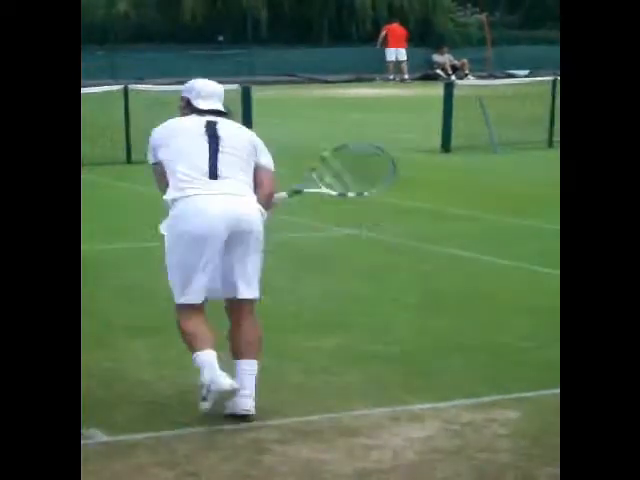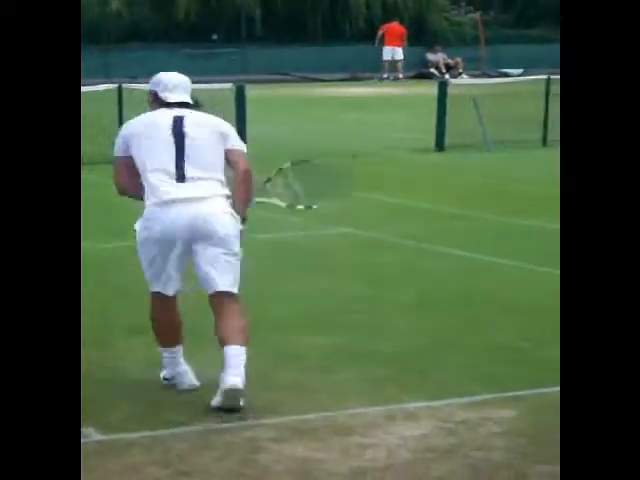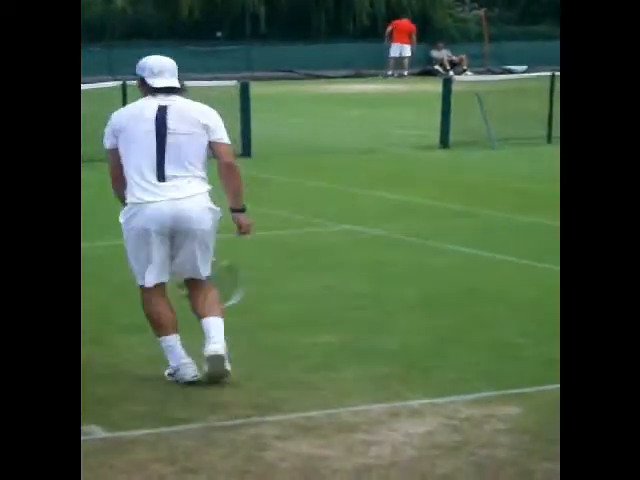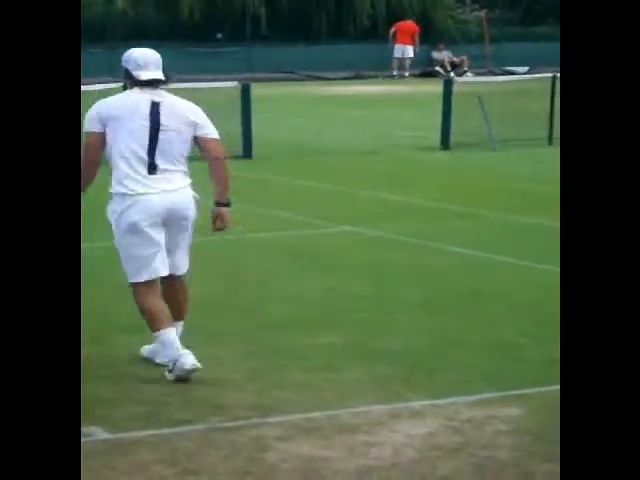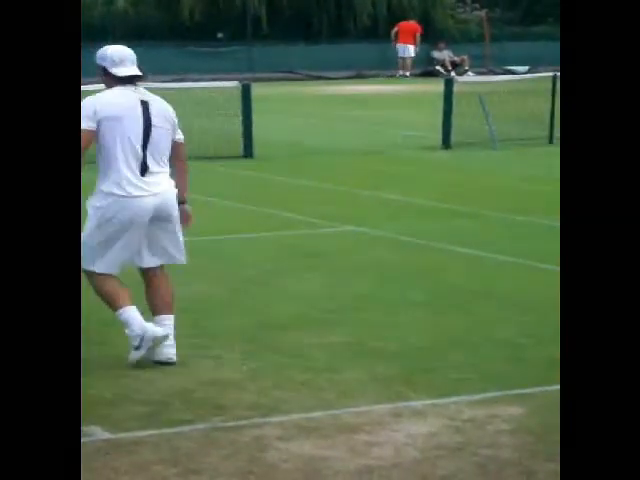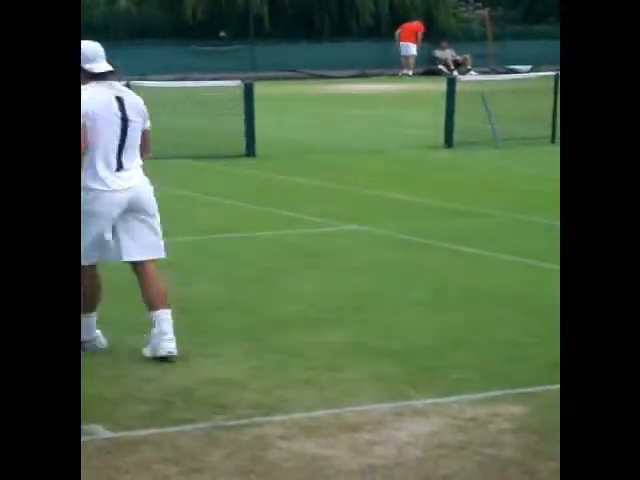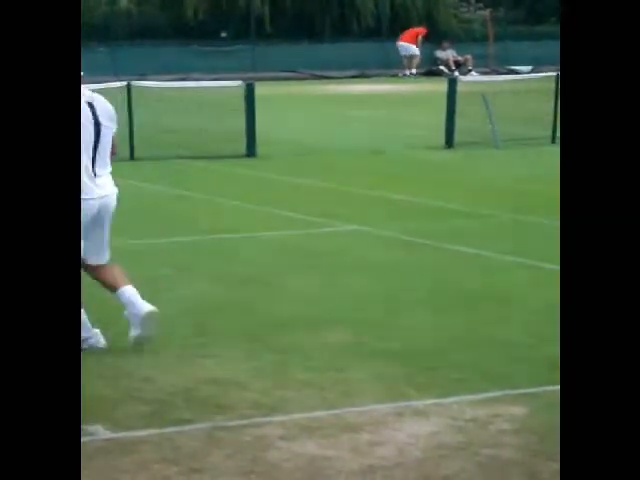
dt=0.2s
person 1, frame 1
left shoulder: (163, 132)
right shoulder: (248, 135)
left elbow: (167, 185)
right elbow: (267, 191)
left hip: (194, 212)
right hip: (245, 210)
left knee: (190, 307)
right knee: (242, 306)
left ankle: (213, 376)
right ankle: (245, 393)
person 1, frame 2
left shoulder: (132, 128)
right shoulder: (218, 124)
left elbow: (124, 184)
right elbow: (243, 172)
right wrist: (237, 215)
left hip: (164, 216)
right hip: (214, 211)
left knee: (163, 296)
right knee: (226, 299)
left ankle: (176, 371)
right ankle: (233, 376)
person 1, frame 3
left shoulder: (120, 118)
right shoulder: (204, 113)
left elbow: (117, 178)
right elbow: (228, 164)
right wrist: (239, 210)
left hip: (144, 210)
right hip: (194, 206)
left knee: (152, 287)
right knee: (198, 283)
left ankle: (180, 363)
right ankle: (215, 345)
person 1, frame 4
left shoulder: (105, 107)
right shoulder: (189, 109)
left elbow: (89, 159)
right elbow: (217, 157)
left wrist: (80, 190)
right wrist: (223, 204)
left hip: (134, 203)
right hip: (179, 199)
left knee: (145, 284)
right knee: (173, 276)
left ankle: (176, 356)
right ankle: (168, 348)
person 1, frame 5
left shoulder: (95, 104)
right shoulder: (163, 106)
left elbow: (80, 147)
right elbow: (179, 159)
right wrist: (181, 200)
left hip: (120, 200)
right hip: (164, 196)
left knee: (96, 270)
right knee: (155, 269)
left ankle: (142, 330)
right ankle: (165, 344)
person 1, frame 6
left shoulder: (83, 99)
right shoulder: (133, 98)
left elbow: (82, 146)
left hip: (98, 193)
right hip: (137, 188)
left knee: (86, 265)
right knee: (145, 265)
left ankle: (88, 334)
right ankle: (164, 337)
person 1, frame 7
right shoulder: (102, 103)
left hip: (83, 198)
right hip: (105, 194)
right knee: (96, 263)
left ankle: (86, 334)
right ankle: (137, 305)
